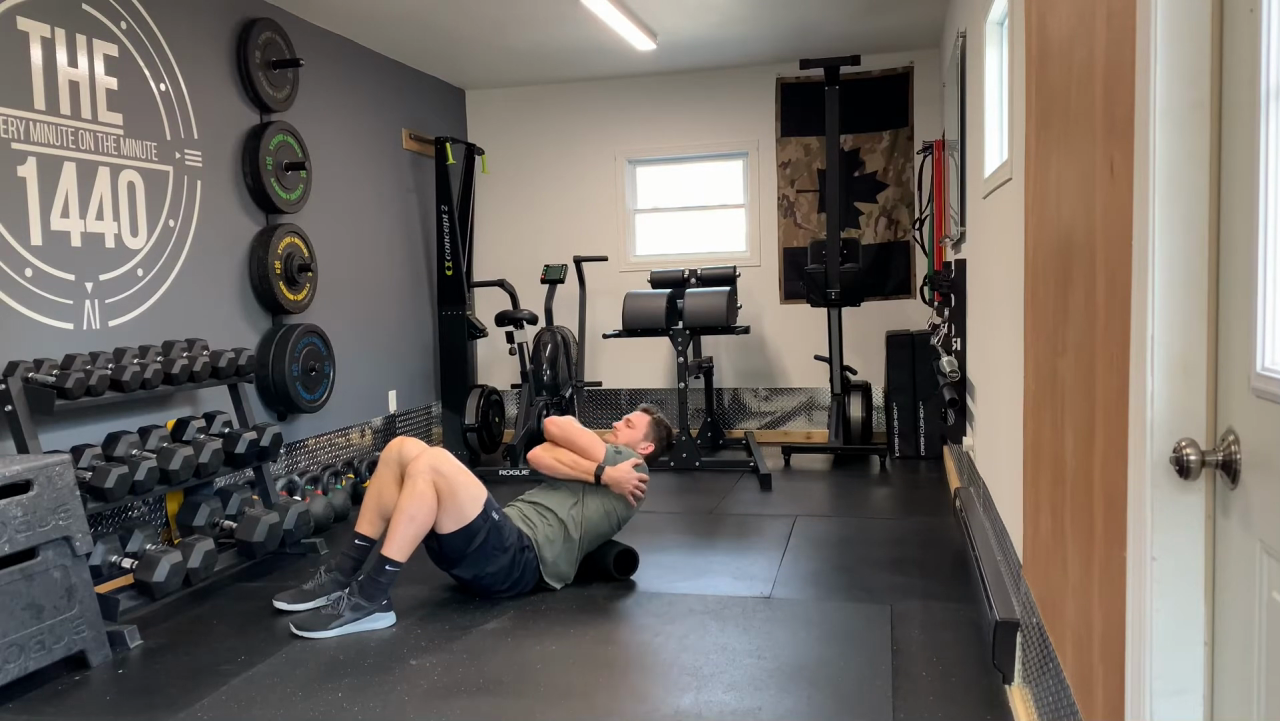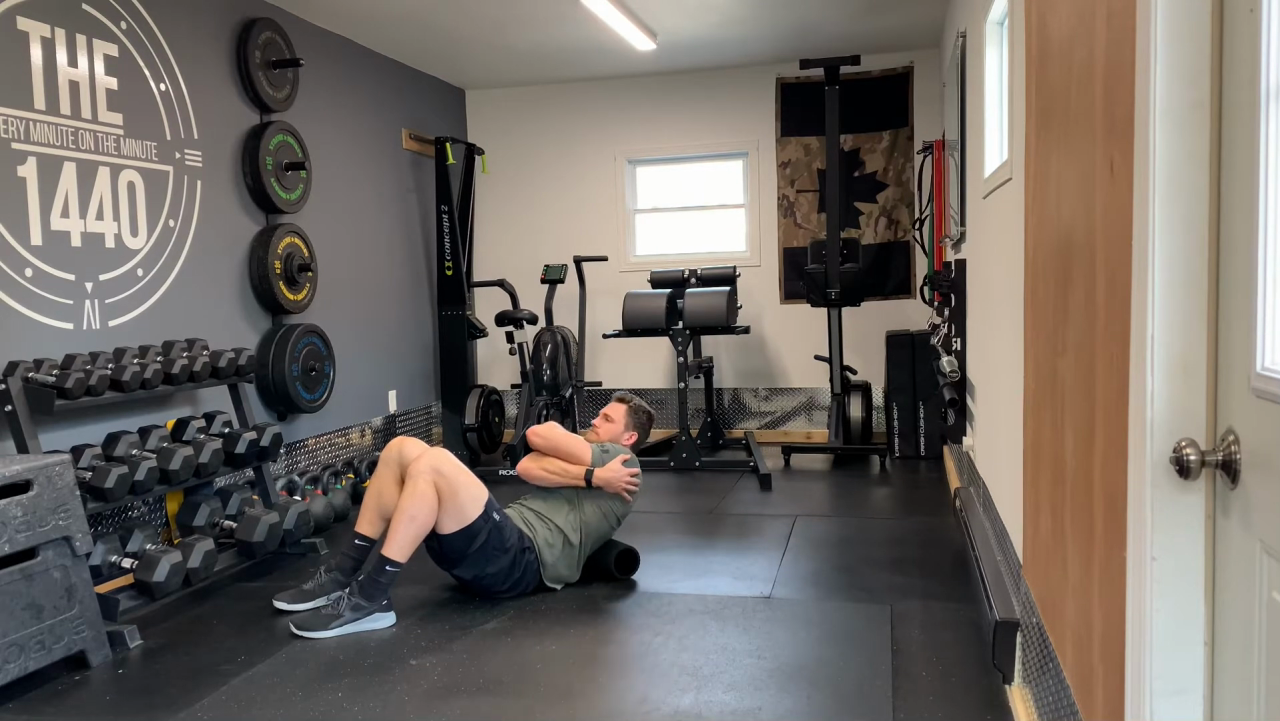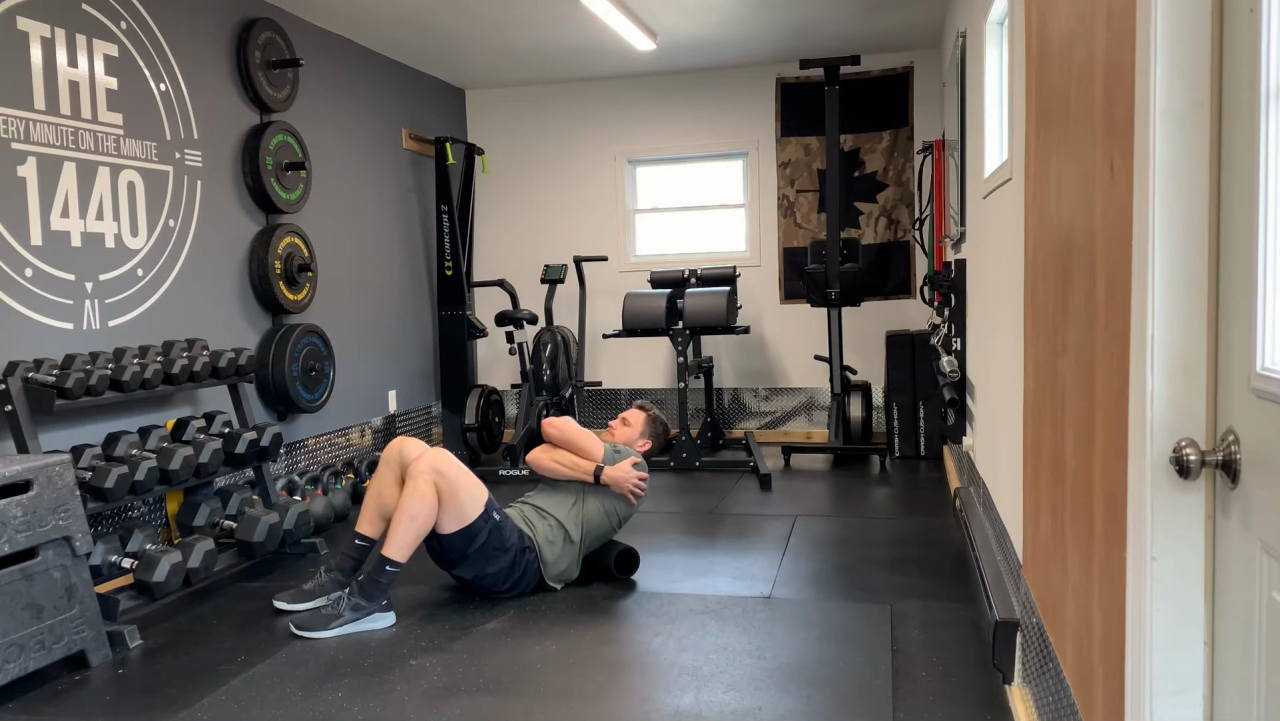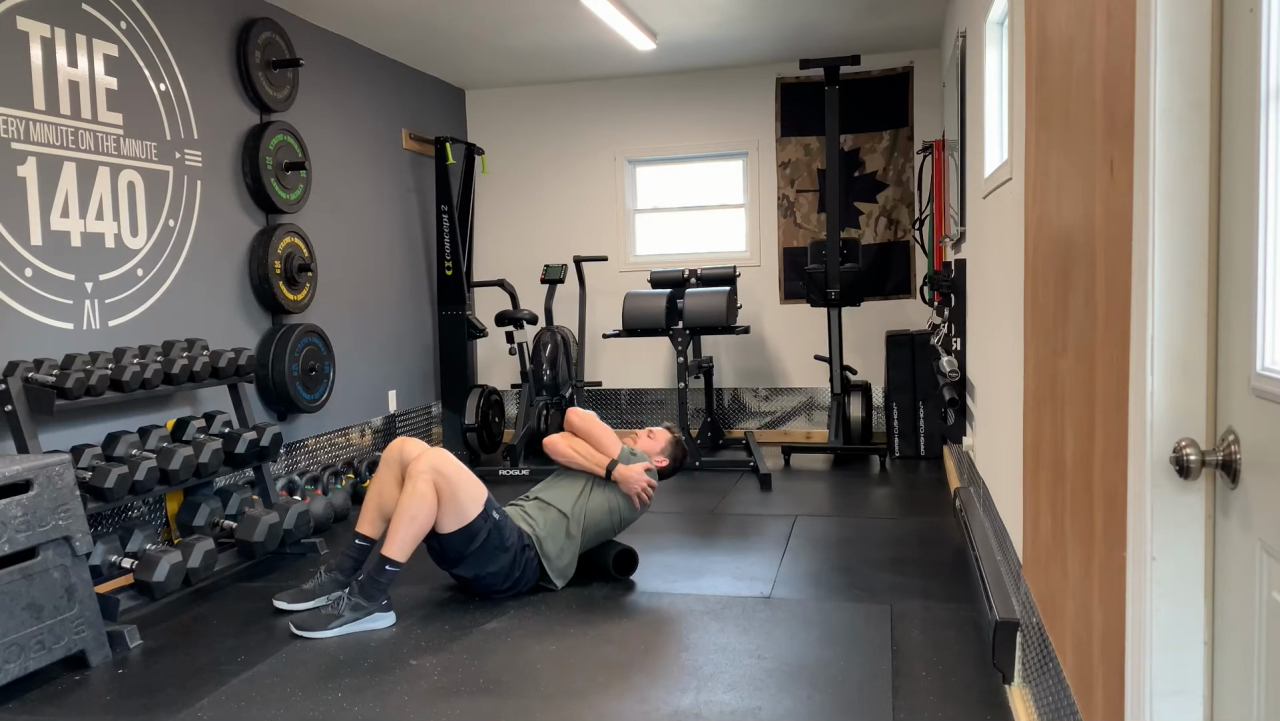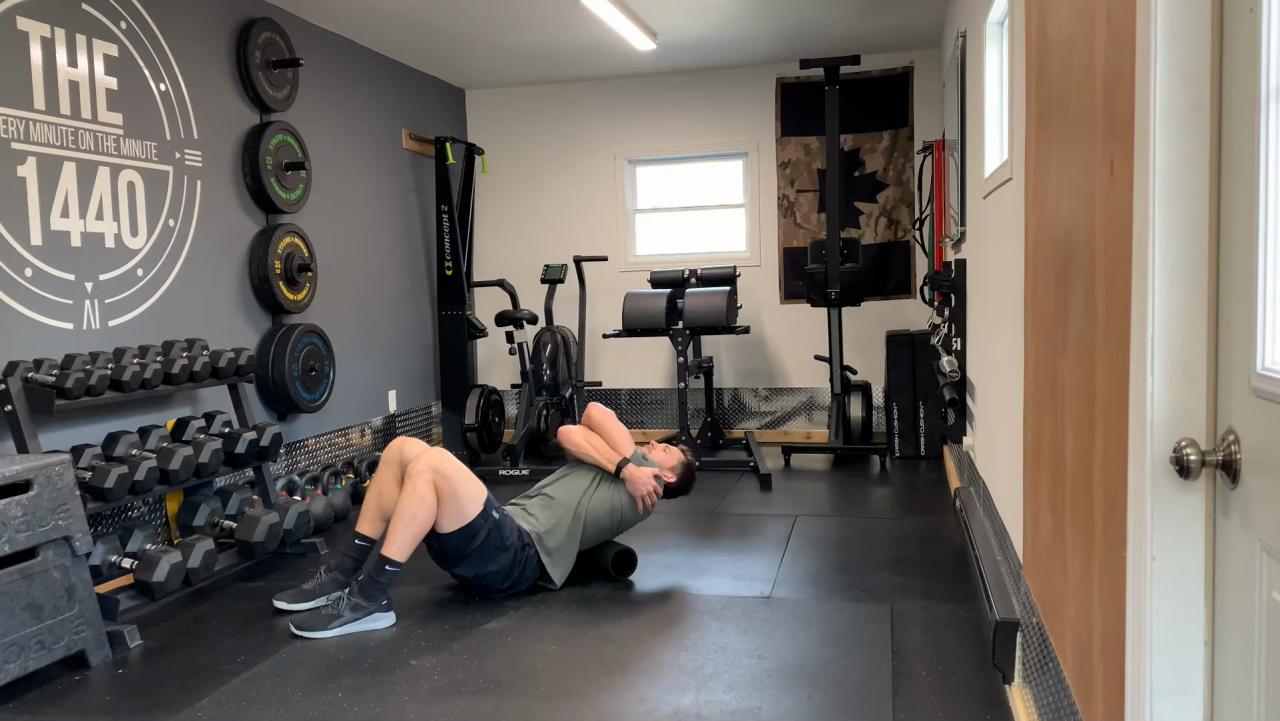
dt=0.4s
person 1, frame 1
left shoulder: (630, 470)
right shoulder: (599, 469)
left elbow: (555, 426)
right elbow: (539, 456)
right wrist: (600, 474)
left hip: (513, 559)
right hip: (494, 542)
left knee: (432, 462)
right knee: (403, 448)
left ankle: (369, 599)
right ankle: (343, 574)
person 1, frame 2
left shoulder: (622, 463)
right shoulder: (599, 468)
left elbow: (539, 435)
right elbow: (528, 468)
right wrist: (592, 476)
left hip: (515, 560)
right hip: (493, 543)
left knee: (432, 463)
right knee: (404, 449)
left ankle: (369, 599)
right ankle: (343, 573)
person 1, frame 3
left shoulder: (630, 466)
right shoulder: (605, 468)
left elbow: (554, 426)
right elbow: (538, 458)
right wrist: (599, 473)
left hip: (516, 559)
right hip: (496, 541)
left knee: (432, 462)
right knee: (403, 449)
left ankle: (369, 599)
right ankle: (344, 573)
person 1, frame 4
left shoulder: (638, 476)
right shoulder: (615, 469)
left elbow: (576, 418)
right elbow: (554, 444)
right wrist: (611, 468)
left hip: (515, 557)
right hip: (495, 541)
left knee: (432, 463)
right knee: (404, 449)
left ankle: (369, 600)
right ankle: (343, 574)
person 1, frame 5
left shoulder: (643, 481)
right shoulder: (612, 471)
left elbow: (595, 413)
right elbow: (568, 434)
right wrist: (620, 464)
left hip: (514, 556)
right hip: (498, 535)
left knee: (431, 462)
right knee: (404, 449)
left ankle: (369, 599)
right ankle: (344, 573)
